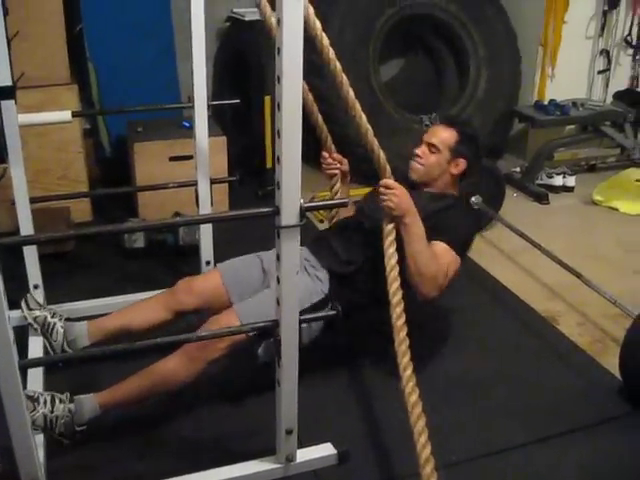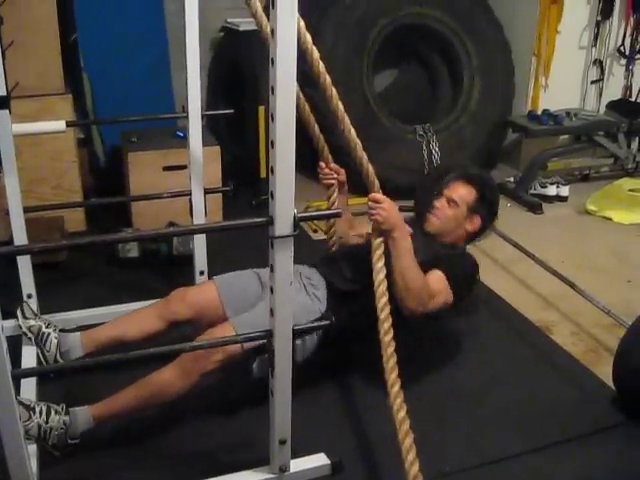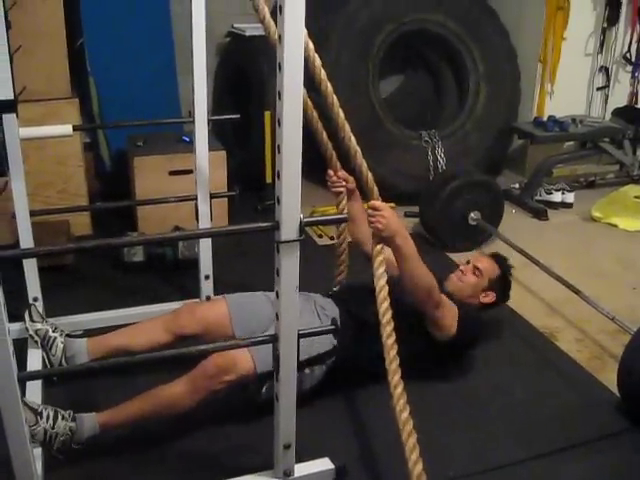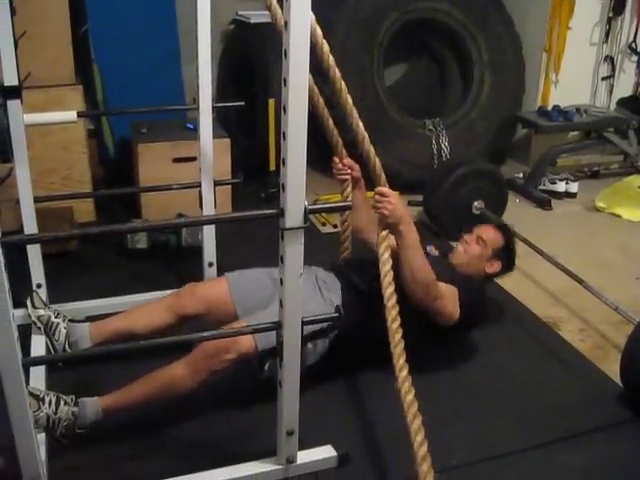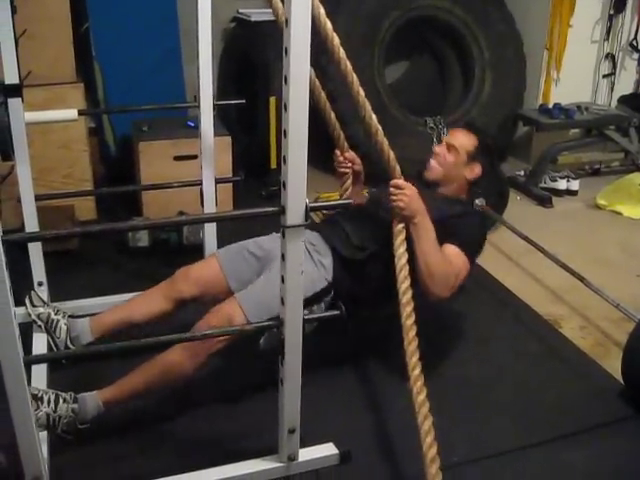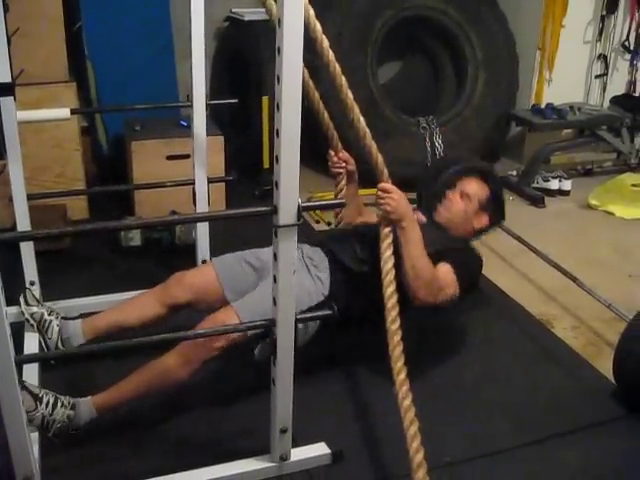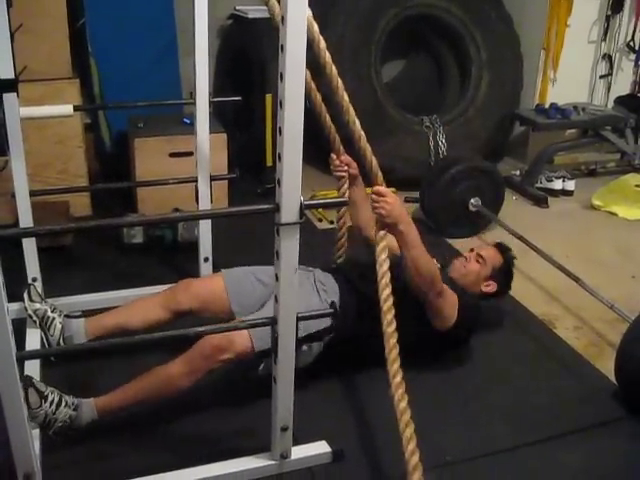
dt=0.4s
person 1, frame 1
left shoulder: (454, 217)
right shoulder: (407, 183)
left elbow: (428, 285)
left wrist: (409, 216)
right wrist: (341, 181)
left hip: (326, 287)
right hip: (303, 256)
left knee: (211, 339)
right knee: (185, 292)
left ankle: (79, 410)
right ankle: (73, 336)
person 1, frame 2
left shoulder: (458, 267)
right shoulder: (421, 224)
left elbow: (415, 301)
right elbow: (349, 240)
left wrist: (396, 232)
right wrist: (341, 193)
left hip: (325, 307)
right hip: (304, 276)
left knee: (205, 353)
right knee: (180, 301)
left ankle: (72, 424)
right ankle: (67, 346)
person 1, frame 3
left shoulder: (455, 321)
right shoulder: (433, 281)
left elbow: (428, 300)
right elbow: (371, 248)
left wrist: (401, 237)
right wrist: (354, 197)
left hip: (334, 340)
right hip: (315, 305)
left knee: (215, 371)
right knee: (190, 317)
left ankle: (77, 428)
right ankle: (72, 351)
person 1, frame 4
left shoulder: (466, 293)
right shoulder: (435, 255)
left elbow: (421, 295)
right elbow: (369, 237)
left wrist: (405, 224)
right wrist: (358, 187)
left hip: (333, 308)
right hip: (315, 276)
left knee: (215, 351)
right knee: (190, 297)
left ankle: (82, 413)
right ankle: (75, 336)
person 1, frame 5
left shoulder: (465, 222)
right shoulder: (417, 183)
left elbow: (438, 285)
left wrist: (419, 216)
right wrist: (356, 179)
left hip: (328, 272)
right hip: (306, 239)
left knee: (213, 329)
right knee: (185, 281)
left ankle: (83, 407)
right ankle: (75, 332)
person 1, frame 6
left shoulder: (463, 259)
right shoulder: (429, 215)
left elbow: (424, 290)
left wrist: (406, 221)
right wrist: (351, 180)
left hip: (325, 286)
right hip: (306, 255)
left knee: (206, 339)
right knee: (179, 286)
left ankle: (75, 412)
right ankle: (68, 334)
person 1, frame 7
left shoulder: (455, 311)
right shoulder: (436, 267)
left elbow: (427, 287)
right elbow: (372, 234)
left wrist: (404, 223)
right wrist: (357, 183)
left hip: (331, 312)
right hip: (314, 279)
left knee: (212, 350)
right knee: (186, 293)
left ankle: (77, 412)
right ankle: (69, 331)
